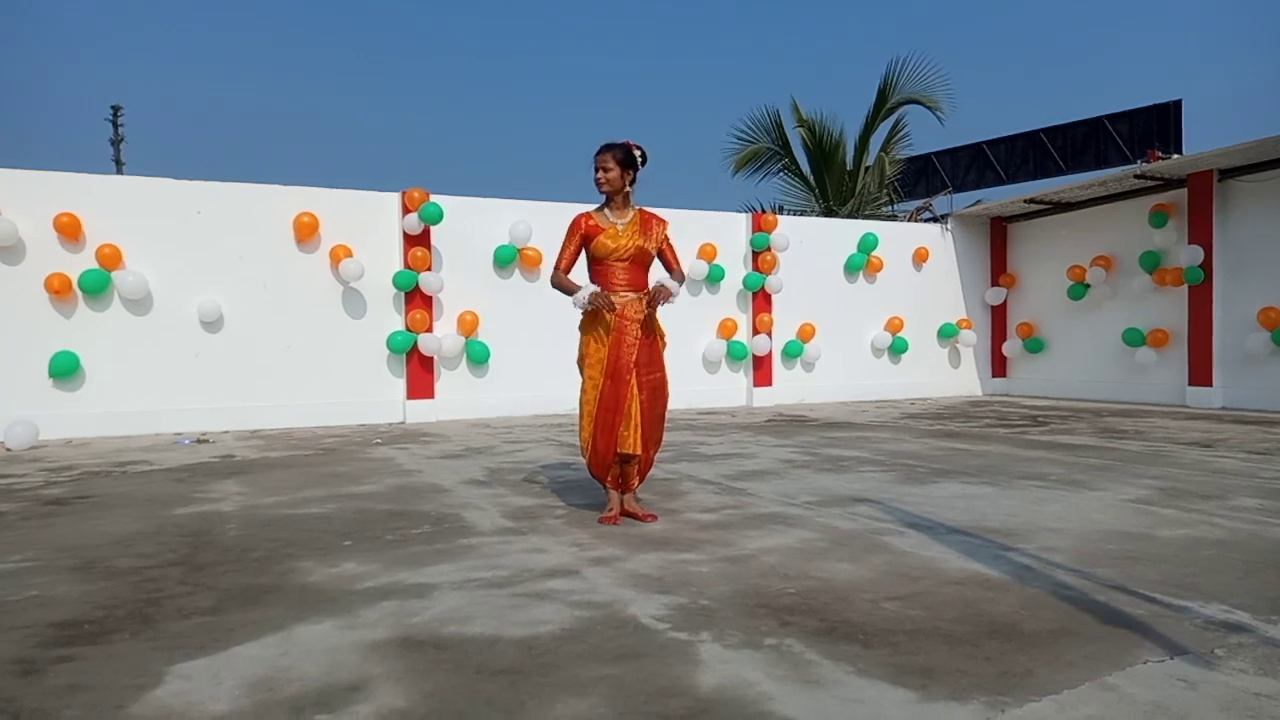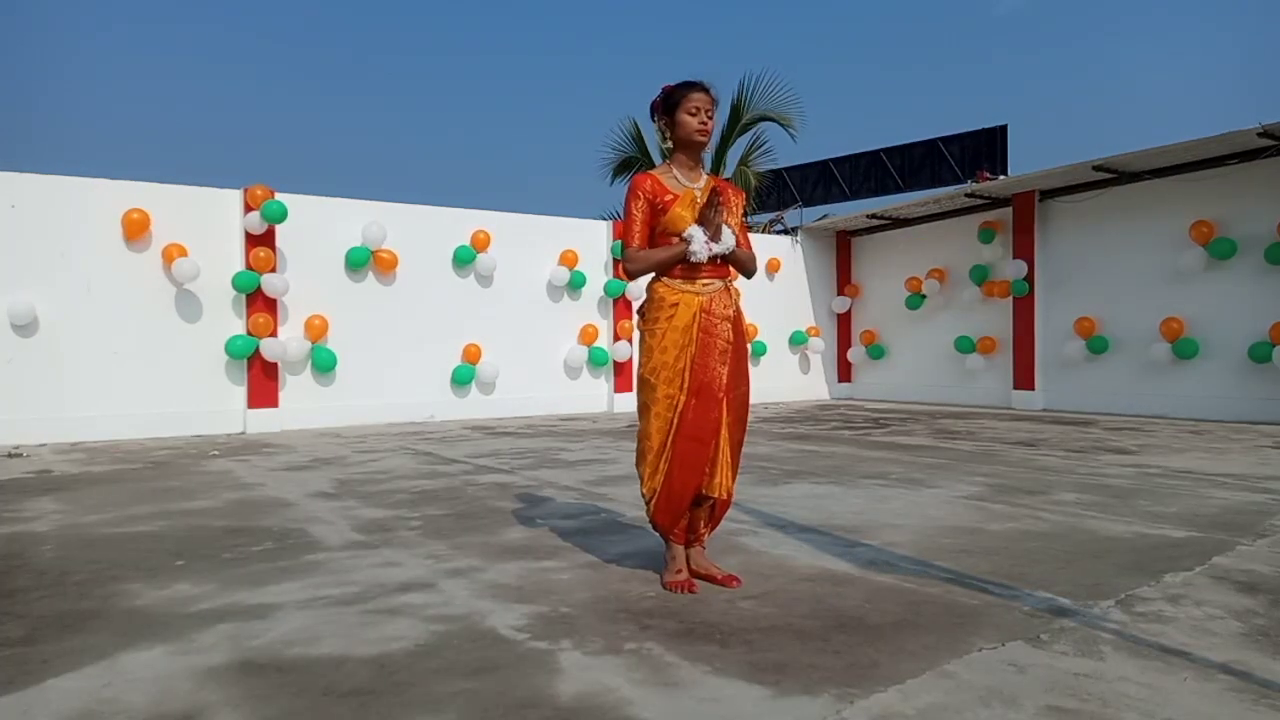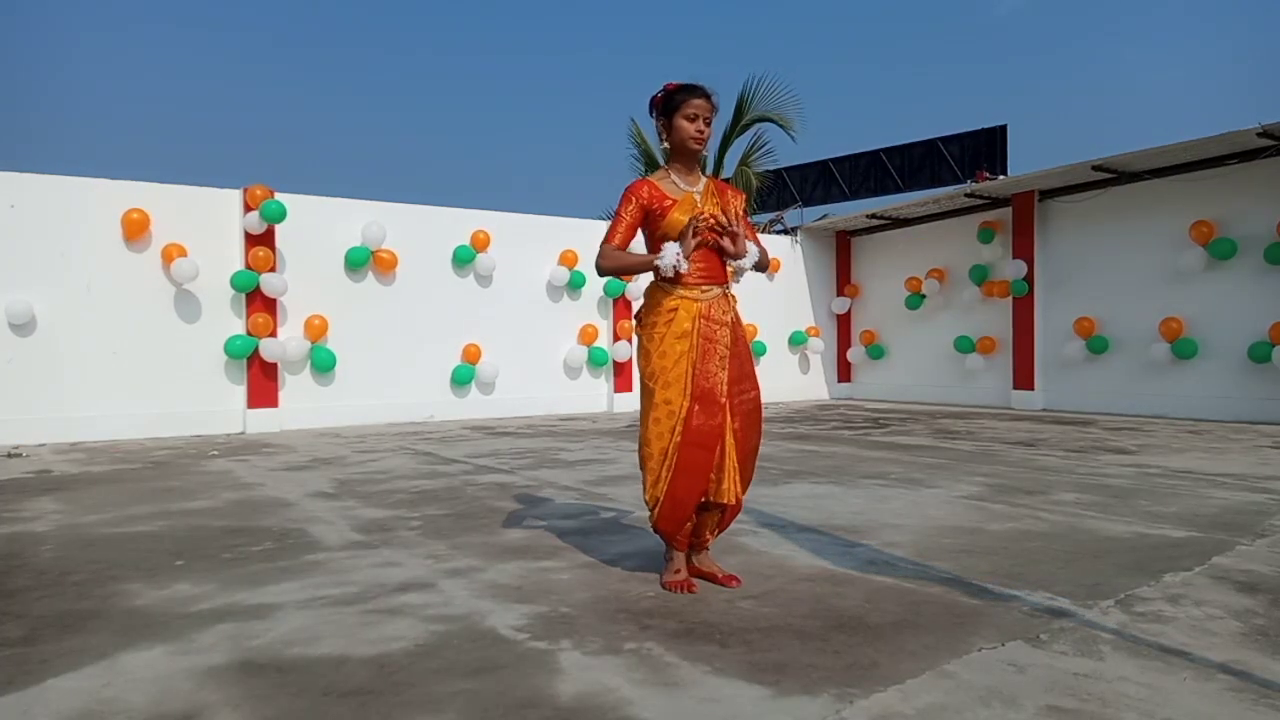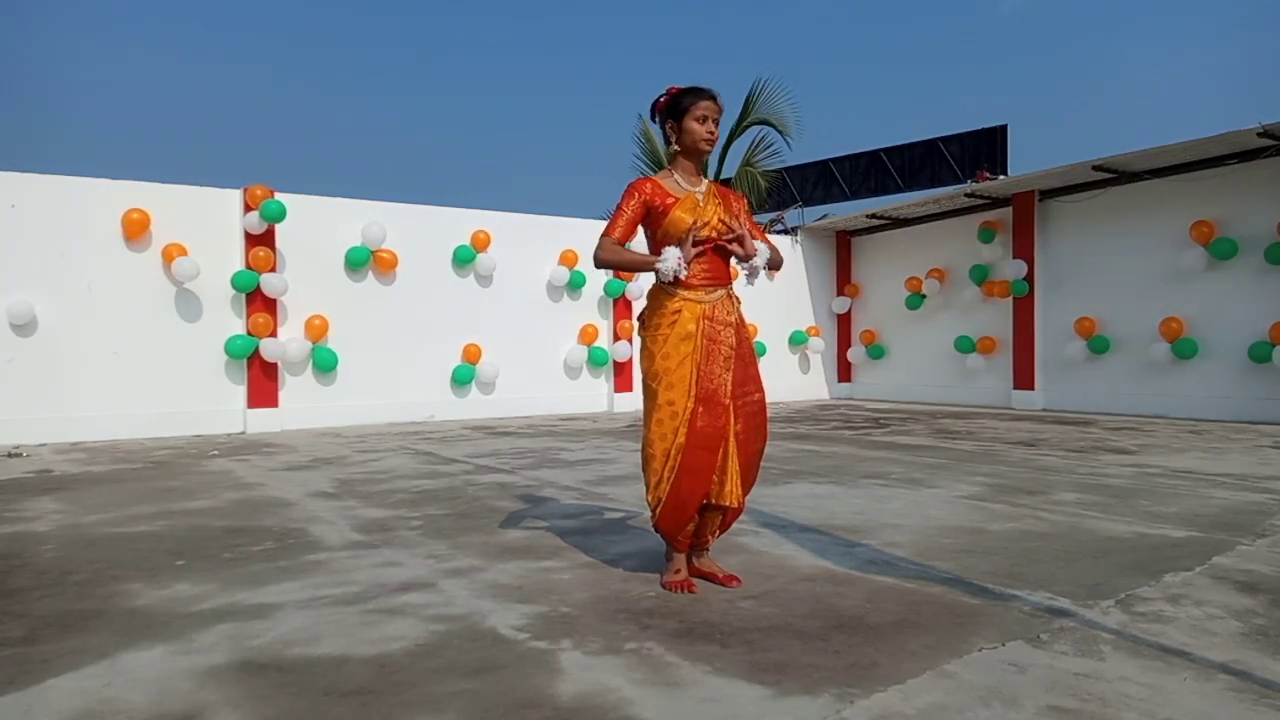
dt=1s
person 1, frame 1
left shoulder: (652, 222)
right shoulder: (585, 223)
left elbow: (677, 271)
right elbow: (559, 274)
left wrist: (668, 288)
right wrist: (589, 294)
left hip: (643, 322)
right hip: (602, 323)
left knee: (637, 412)
right knee: (604, 413)
person 1, frame 2
left shoulder: (726, 192)
right shoulder: (647, 186)
left elbow: (749, 265)
right elbow: (632, 262)
left wrist: (721, 236)
right wrist: (695, 237)
left hip: (723, 318)
right hip: (672, 317)
left knee: (716, 428)
right knee: (674, 428)
left ankle: (697, 546)
right ankle: (674, 552)
person 1, frame 3
left shoulder: (726, 194)
right shoulder: (645, 192)
left elbow: (762, 259)
right elbow: (606, 260)
left wrist: (740, 250)
right wrist: (671, 256)
left hip: (721, 322)
right hip: (671, 321)
left knee: (727, 431)
right knee: (675, 432)
left ankle: (701, 548)
right ankle: (674, 552)
person 1, frame 4
left shoulder: (728, 198)
right shoulder: (648, 190)
left elbow: (776, 258)
right elbow: (604, 253)
left wrist: (752, 252)
right wrist: (671, 260)
left hip: (725, 323)
right hip: (674, 322)
left knee: (730, 432)
right knee: (678, 432)
left ankle: (702, 549)
right ankle: (675, 553)
